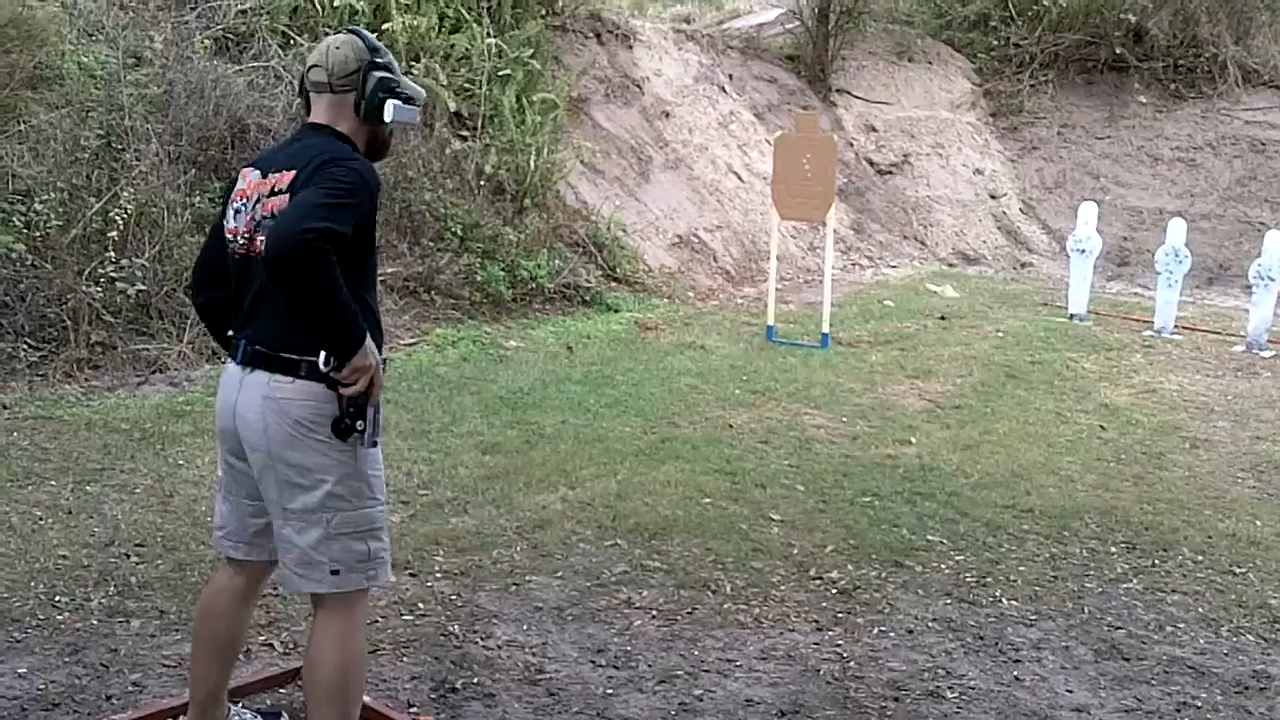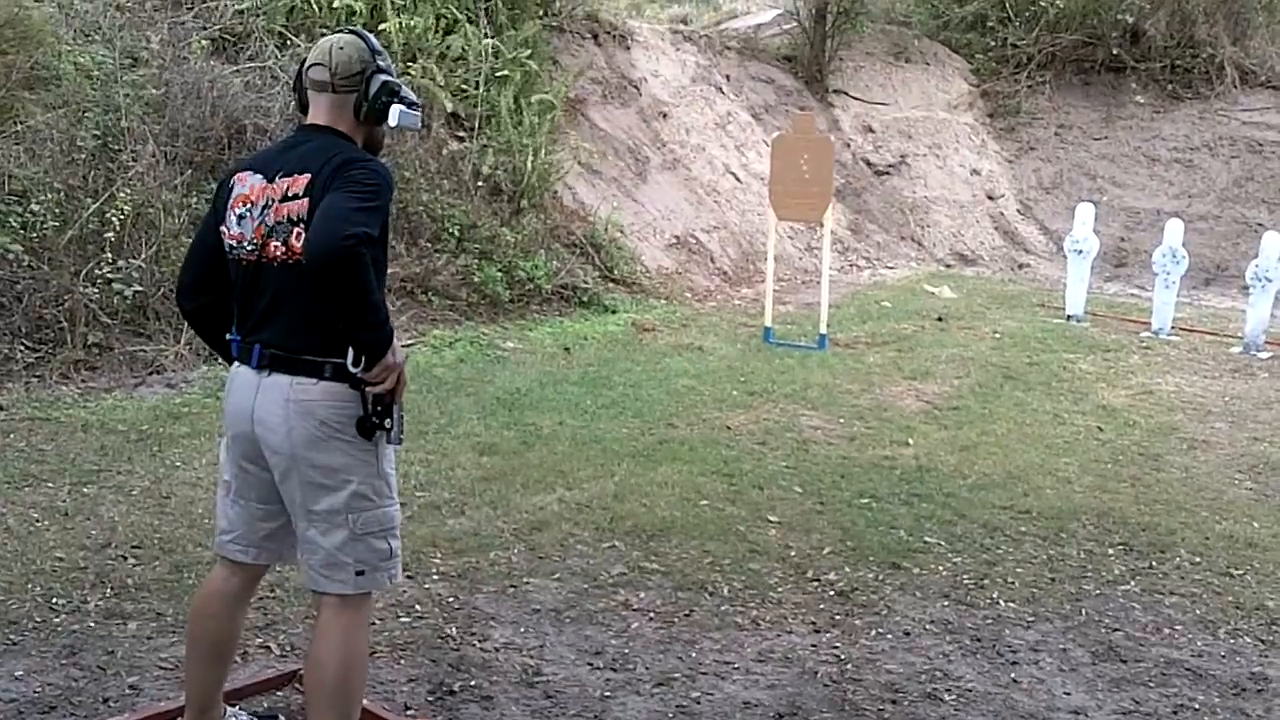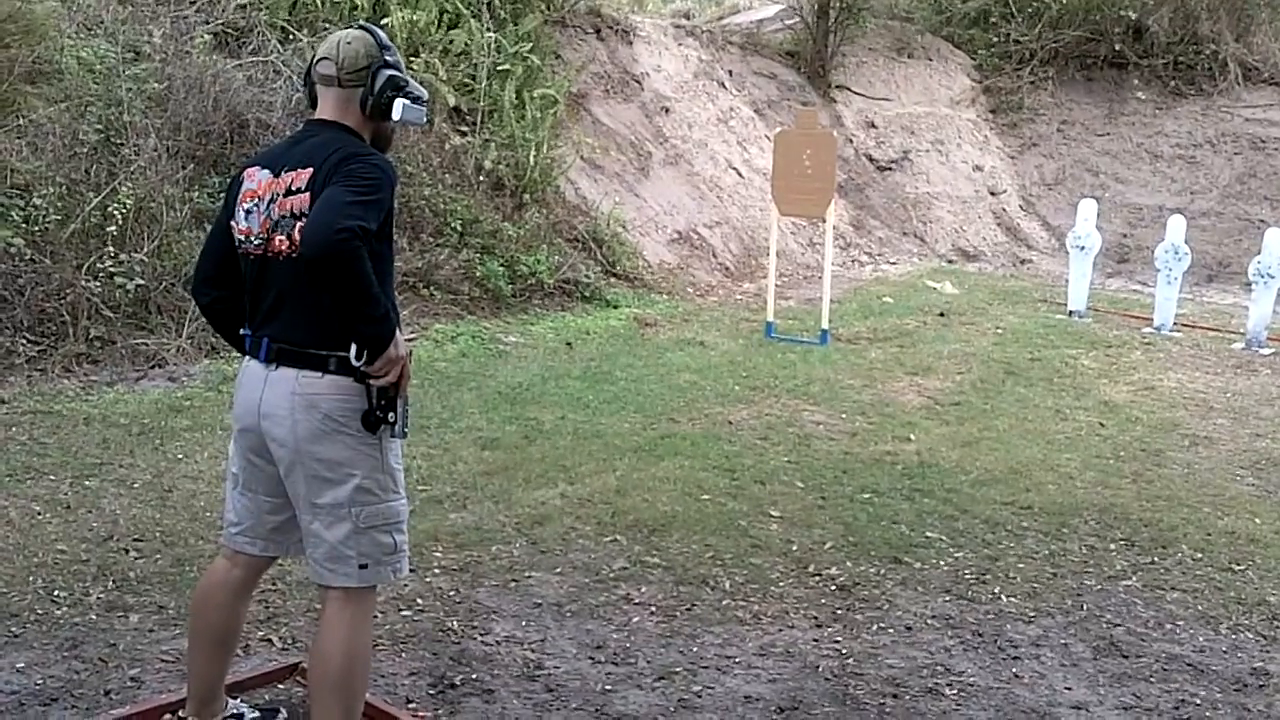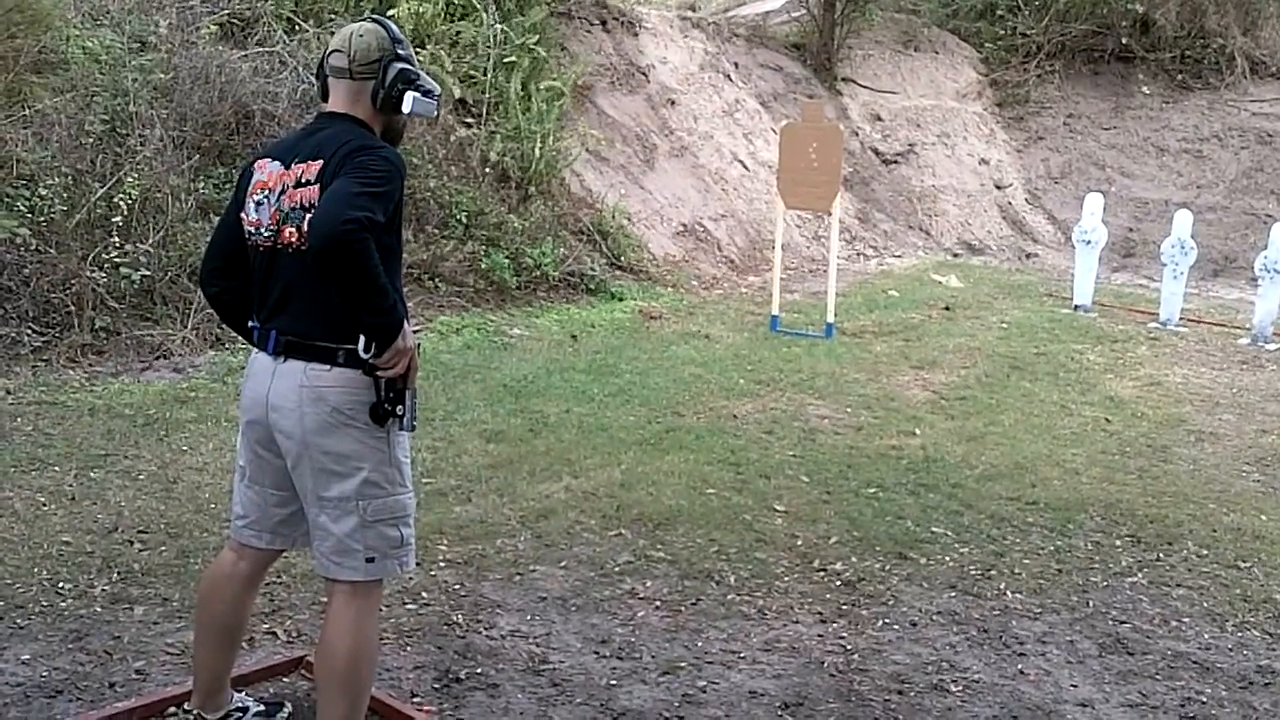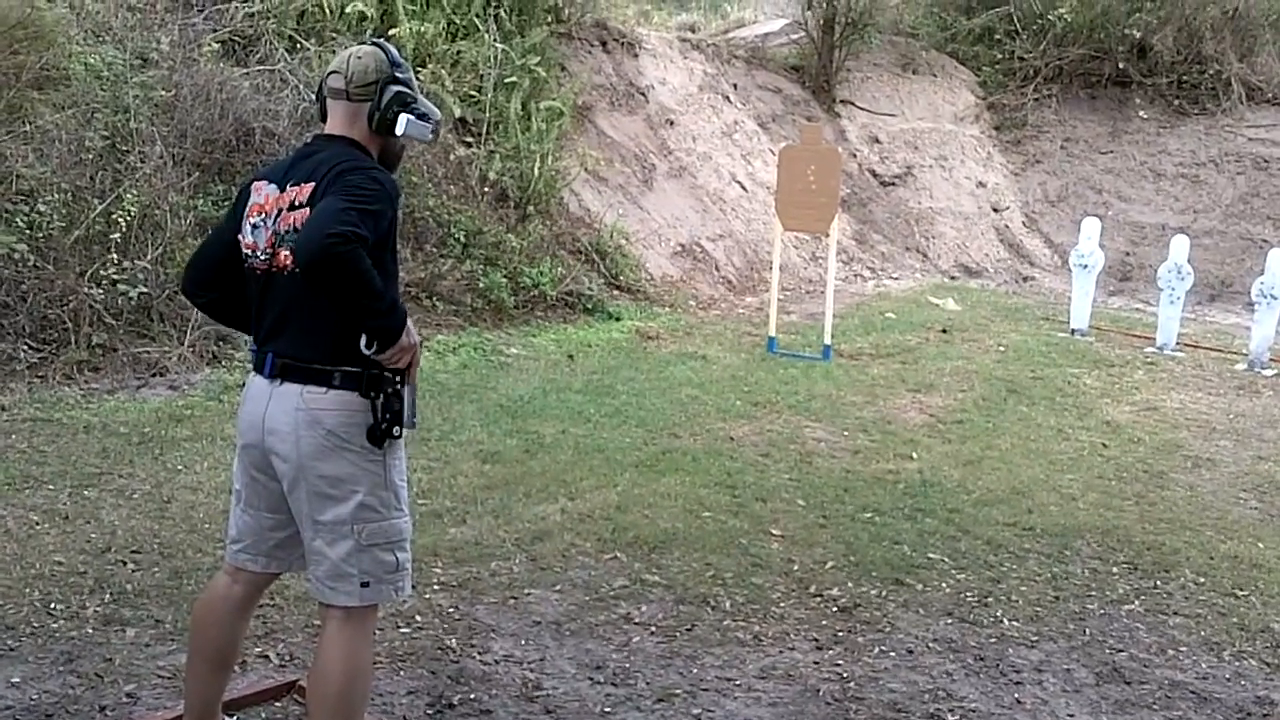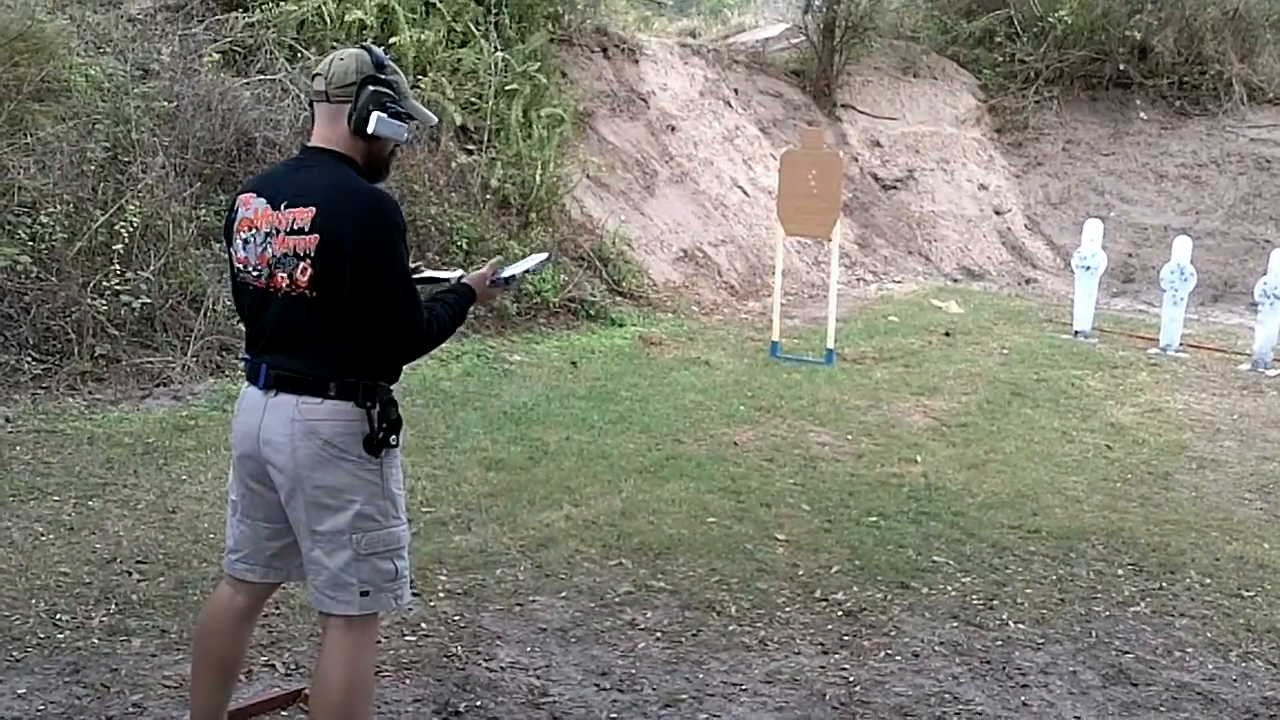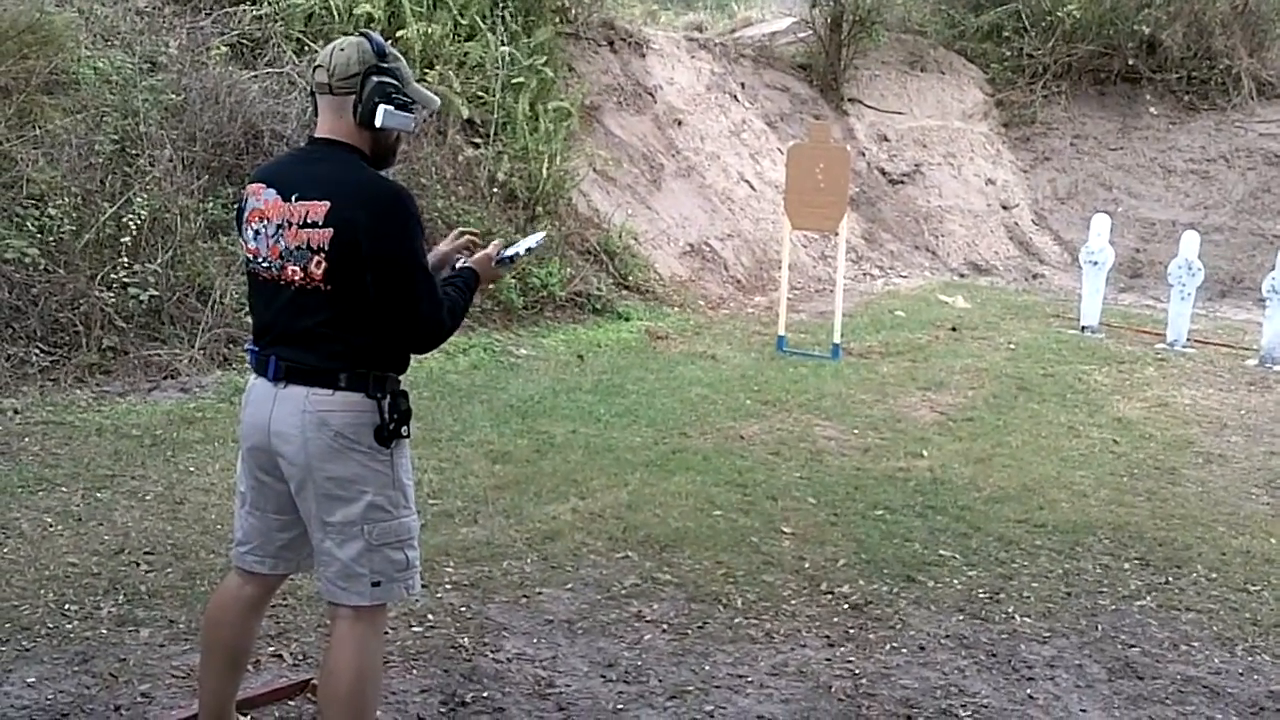
dt=0.5s
person 1, frame 1
left shoulder: (258, 169)
right shoulder: (347, 170)
left elbow: (208, 285)
right elbow: (295, 244)
right wrist: (354, 341)
left hip: (241, 388)
right hip: (312, 403)
left knee: (241, 564)
right knee: (341, 593)
person 1, frame 2
left shoulder: (244, 176)
right shoulder: (360, 171)
left elbow: (195, 292)
right elbow: (336, 250)
left wrist: (249, 356)
right wrist: (379, 344)
left hip: (247, 393)
right hip: (325, 405)
left knee: (236, 564)
right knee: (345, 595)
person 1, frame 3
left shoulder: (256, 170)
right shoulder: (364, 166)
left elbow: (211, 285)
right elbow: (331, 244)
right wrist: (382, 335)
left hip: (256, 386)
right hip: (333, 399)
left knee: (241, 555)
right knee: (349, 588)
person 1, frame 4
left shoulder: (268, 160)
right shoulder: (372, 157)
left elbow: (219, 274)
right elbow: (339, 236)
right wrist: (390, 326)
left hip: (265, 377)
right hip: (339, 391)
left knee: (247, 548)
right knee: (356, 581)
person 1, frame 5
left shoulder: (265, 182)
right shoulder: (365, 178)
left elbow: (203, 282)
right elbow: (326, 248)
right wrist: (390, 324)
left hip: (263, 398)
right hip: (336, 414)
left knee: (242, 571)
right knee: (350, 605)
person 1, frame 6
left shoulder: (252, 196)
right shoulder: (365, 206)
right elbow: (399, 339)
right wrist: (464, 294)
left hip: (257, 409)
right hip: (334, 427)
left knee: (242, 583)
right knee: (351, 612)
person 1, frame 7
left shoulder: (262, 186)
right shoulder: (379, 198)
right elbow: (419, 329)
left wrist: (426, 264)
right wrist: (467, 277)
left hip: (266, 399)
right hip: (343, 417)
left knee: (251, 573)
right knee: (359, 605)
